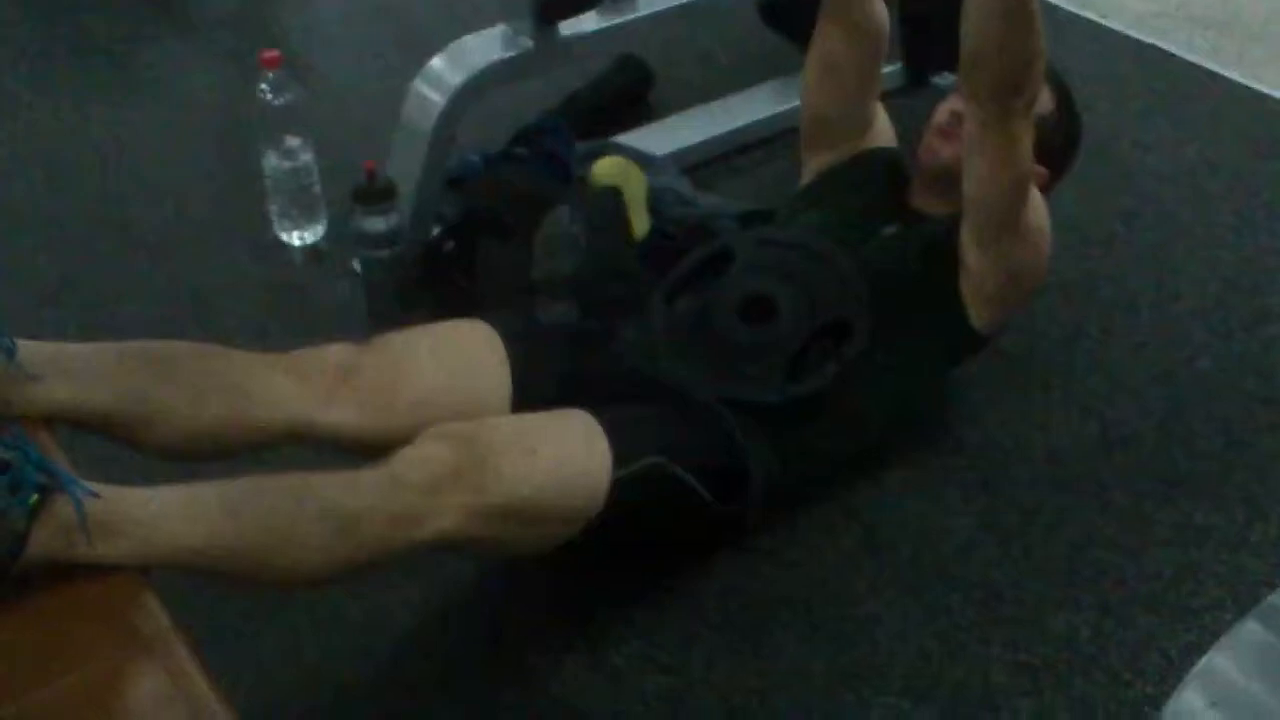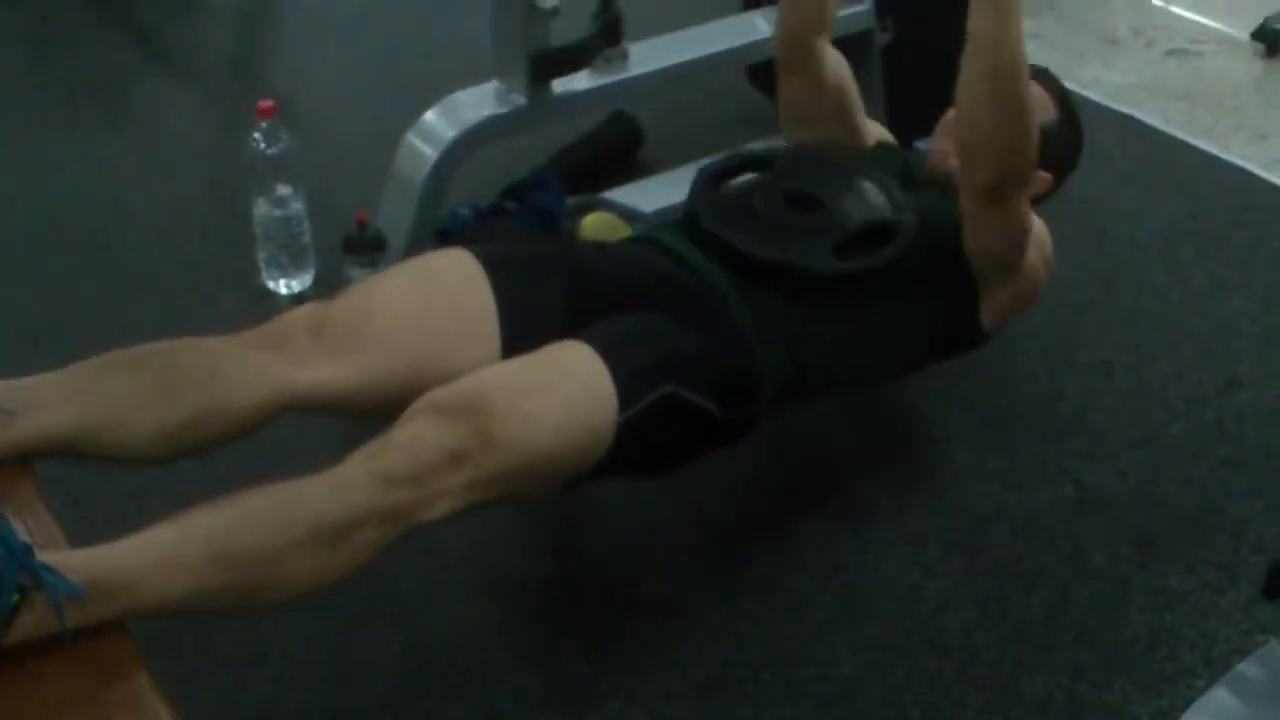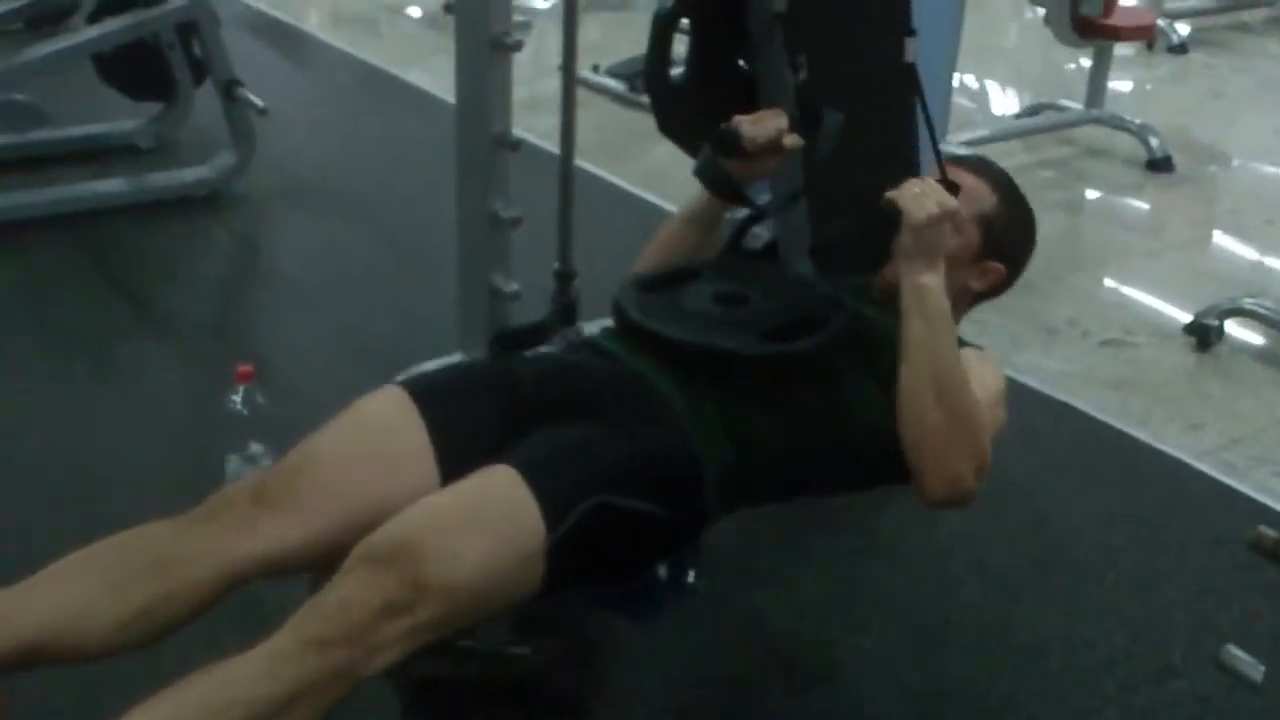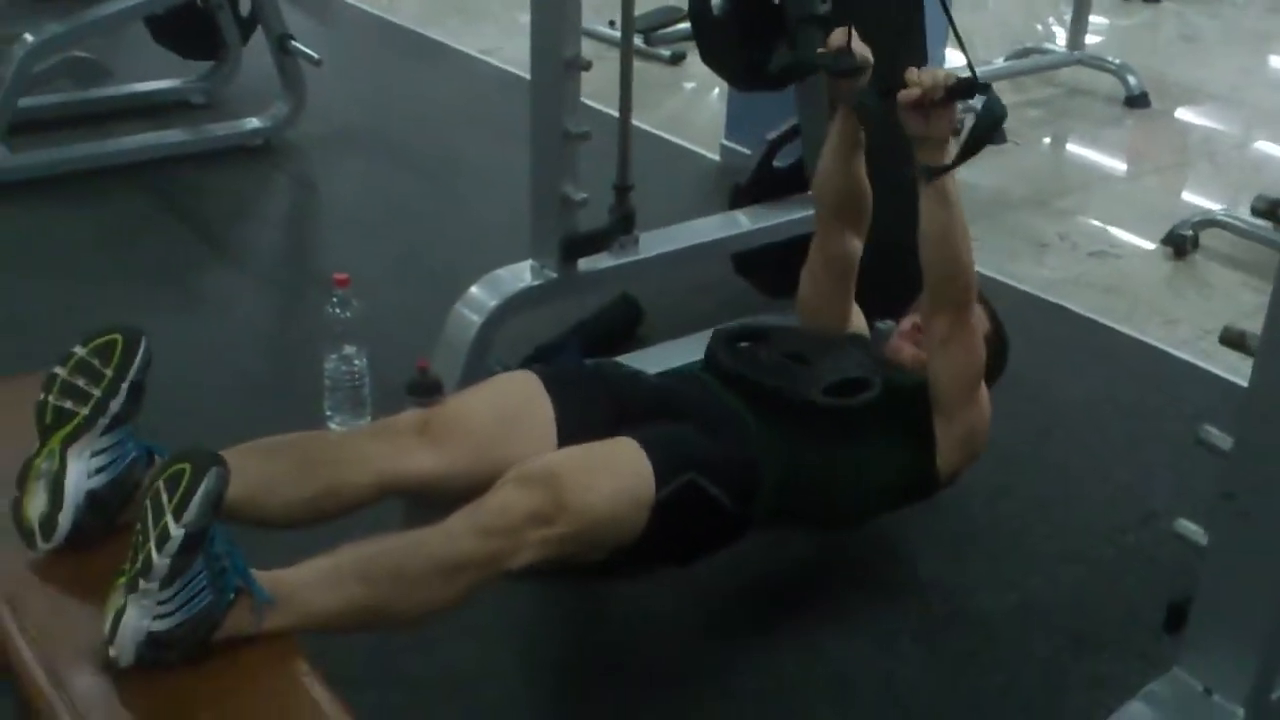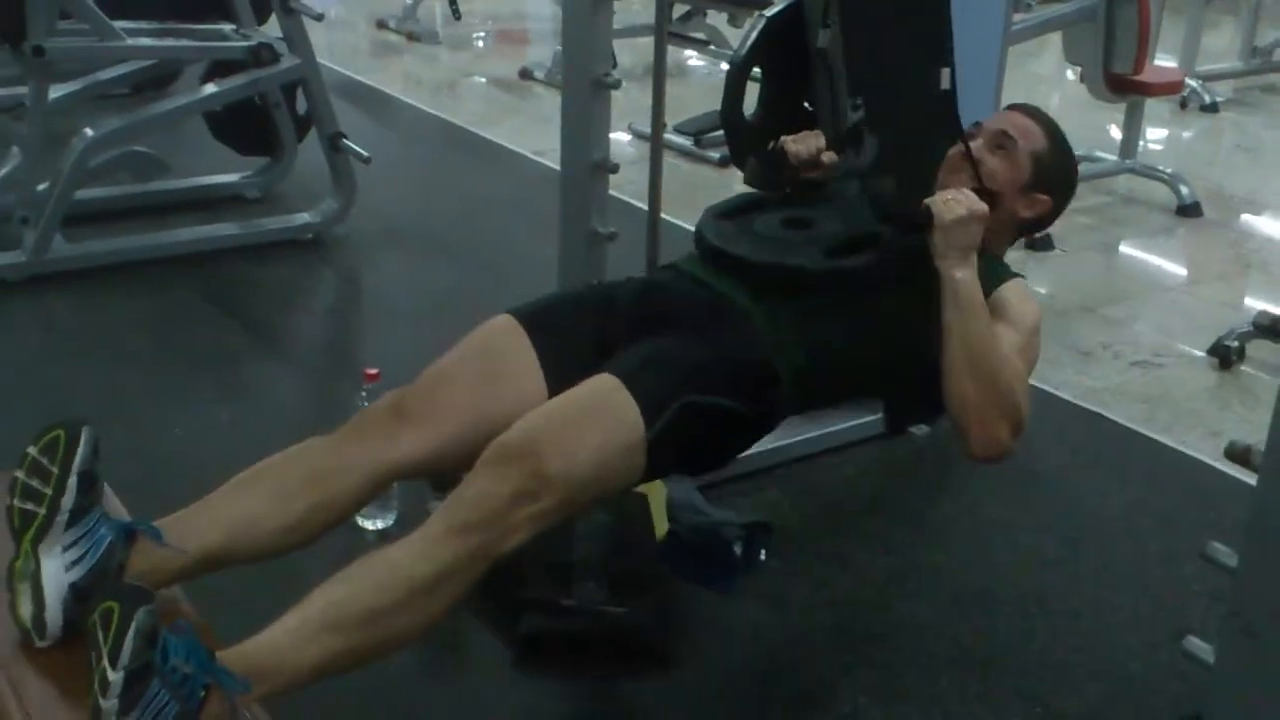
dt=1s
person 1, frame 1
left shoulder: (994, 255)
right shoulder: (862, 168)
left elbow: (1003, 97)
left hip: (722, 437)
right hip: (627, 348)
left knee: (446, 477)
right knee: (338, 383)
person 1, frame 2
left shoulder: (1004, 259)
right shoulder: (871, 160)
left elbow: (993, 174)
left hip: (721, 344)
right hip: (627, 262)
left knee: (440, 449)
right knee: (305, 344)
person 1, frame 3
left shoulder: (965, 374)
left elbow: (948, 477)
right elbow: (650, 287)
left wrist: (923, 277)
right wrist: (726, 183)
left hip: (658, 455)
right hip: (564, 374)
left knee: (376, 597)
right knee: (249, 517)
person 1, frame 4
left shoulder: (947, 424)
right shoulder: (845, 347)
left elbow: (955, 304)
right elbow: (839, 230)
left wrist: (933, 155)
right wrist: (849, 110)
left hip: (729, 459)
right hip: (656, 393)
left knee: (524, 509)
right knee: (419, 439)
left ankle: (229, 609)
right ankle: (123, 479)
person 1, frame 5
left shoulder: (1005, 304)
left elbow: (990, 433)
left wrist: (958, 267)
right wrist: (783, 178)
left hip: (731, 358)
right hip: (662, 295)
left knee: (502, 496)
right knee: (394, 425)
right ankle: (115, 557)
